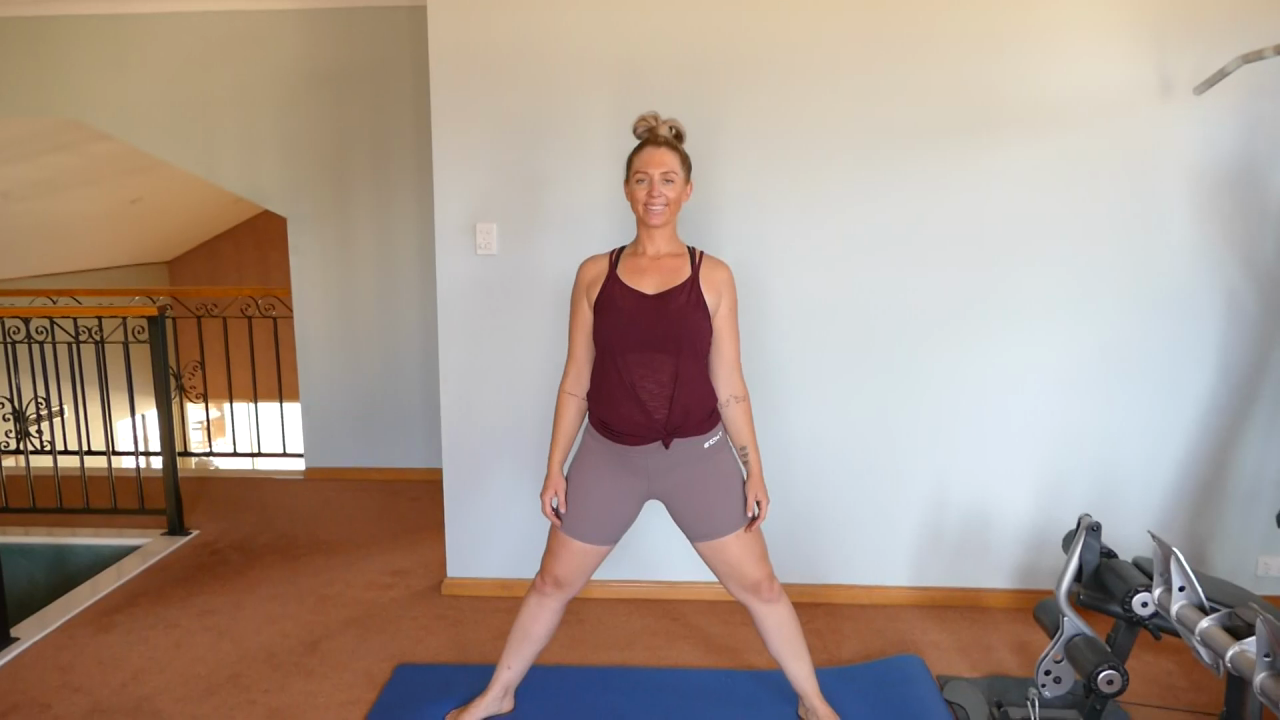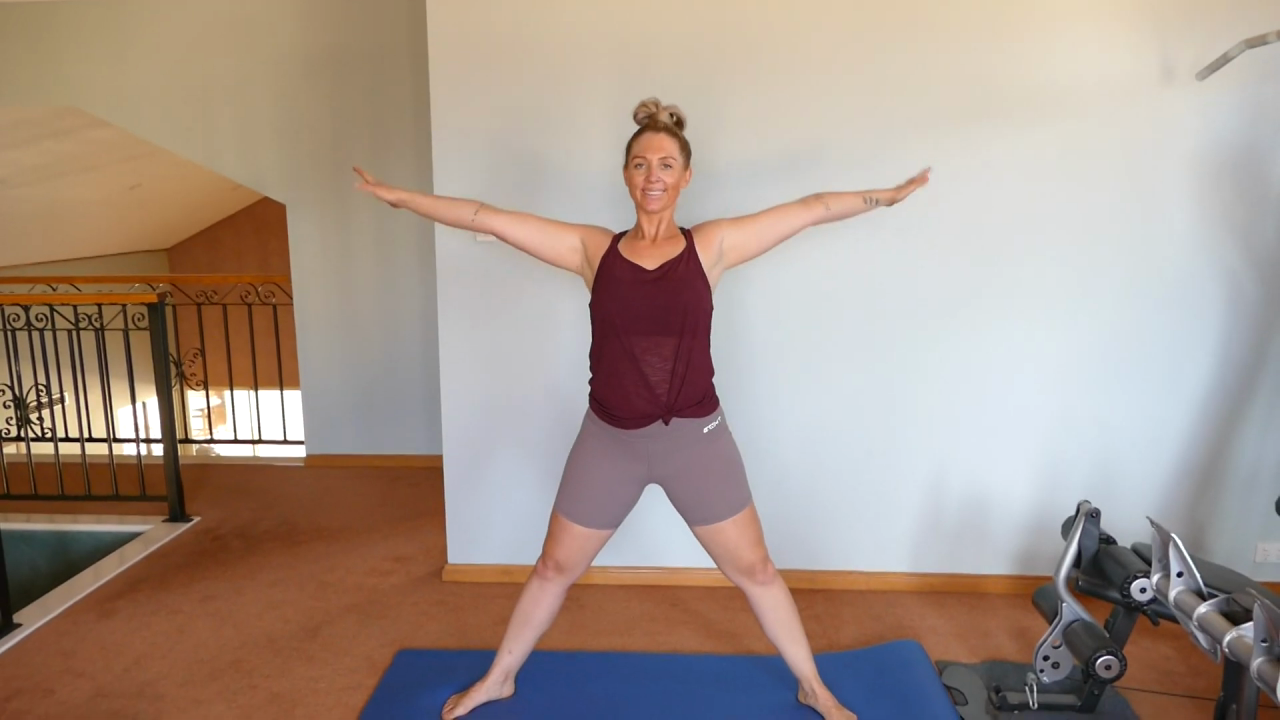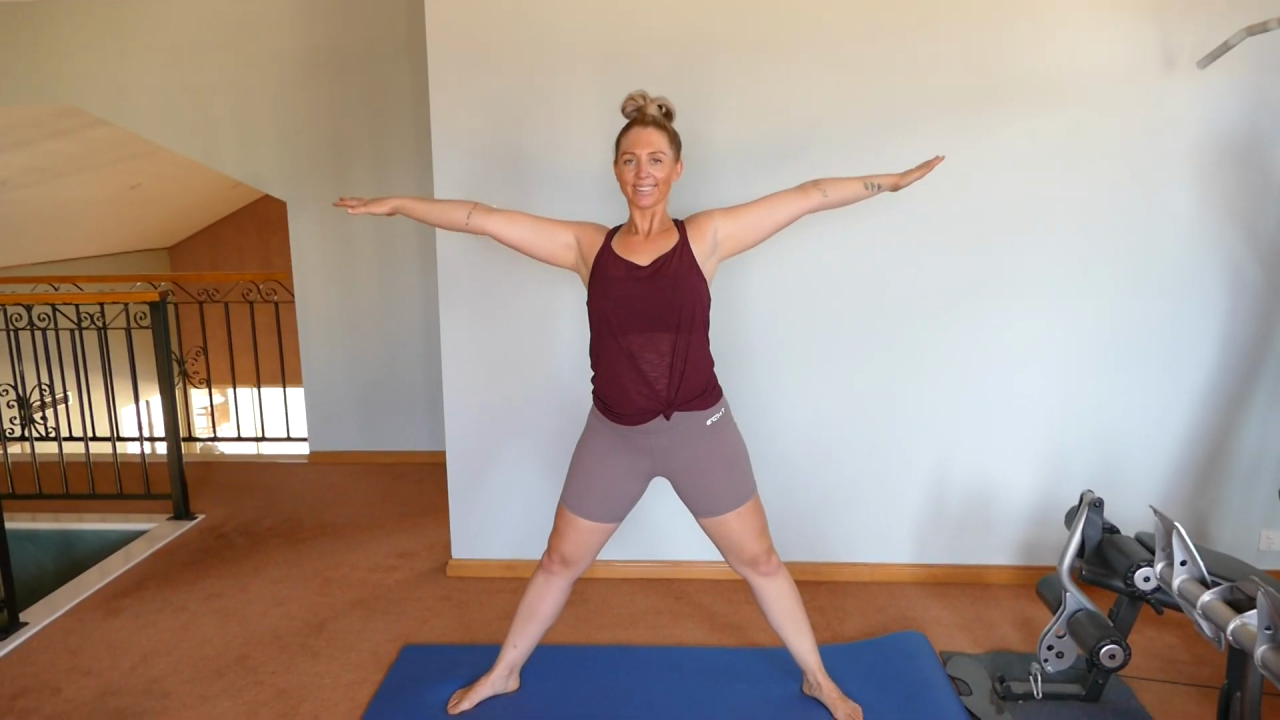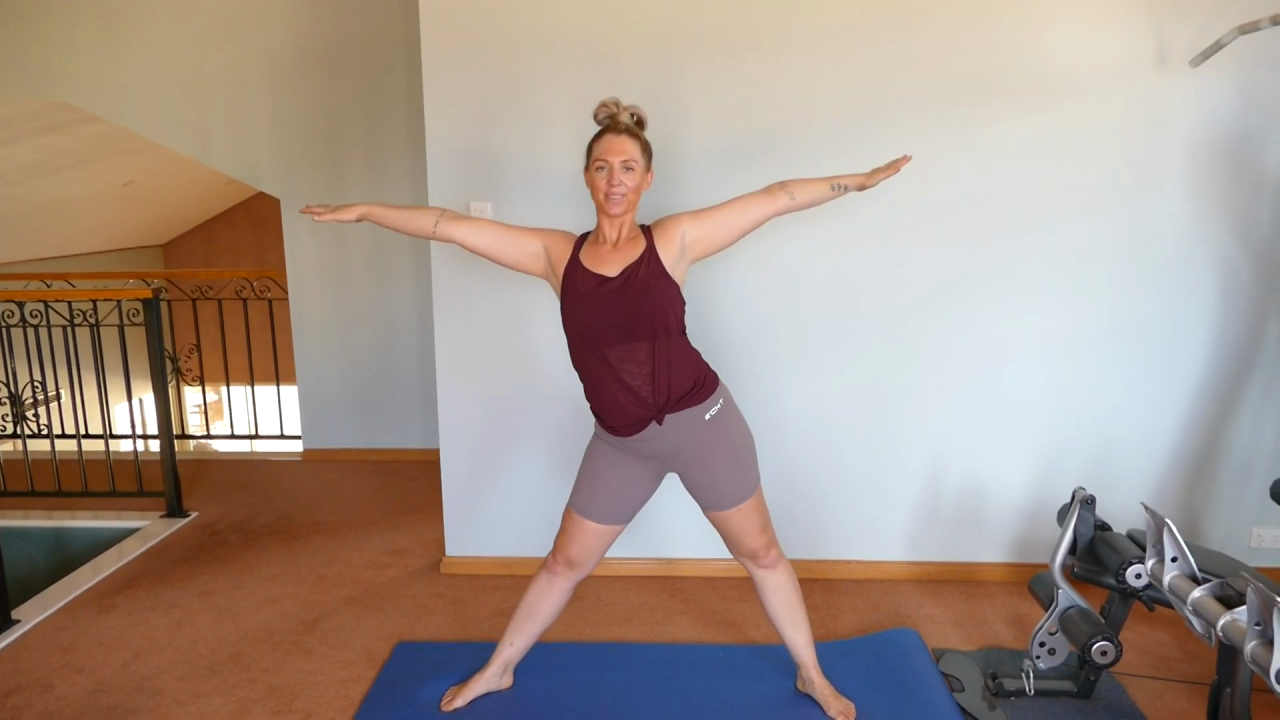
dt=0.7s
person 1, frame 1
left shoulder: (713, 276)
right shoulder: (594, 274)
left elbow: (730, 381)
right elbow: (575, 379)
left wrist: (755, 468)
right wrist: (553, 466)
left hip: (697, 455)
right hip: (608, 455)
left knee: (759, 586)
right knee: (553, 583)
person 1, frame 2
left shoulder: (711, 245)
right shoulder: (592, 248)
left elbow: (811, 209)
right elbow: (489, 218)
left wrist: (884, 196)
right wrist: (401, 196)
left hip: (695, 437)
right hip: (609, 440)
left knee: (755, 570)
right knee: (554, 567)
person 1, frame 3
left shoulder: (704, 237)
right shoulder: (587, 245)
left elbow: (807, 195)
right elbow: (482, 217)
left wrist: (888, 181)
right wrist: (393, 204)
left hip: (699, 430)
right hip: (613, 436)
left knee: (758, 560)
right knee: (560, 561)
person 1, frame 4
left shoulder: (673, 240)
right shoulder: (557, 254)
left elbow: (775, 199)
right elbow: (451, 226)
left wrist: (858, 180)
right wrist: (363, 211)
left hip: (701, 423)
right hip: (620, 442)
left knee: (760, 552)
right knee: (565, 561)
right ankle: (498, 670)
